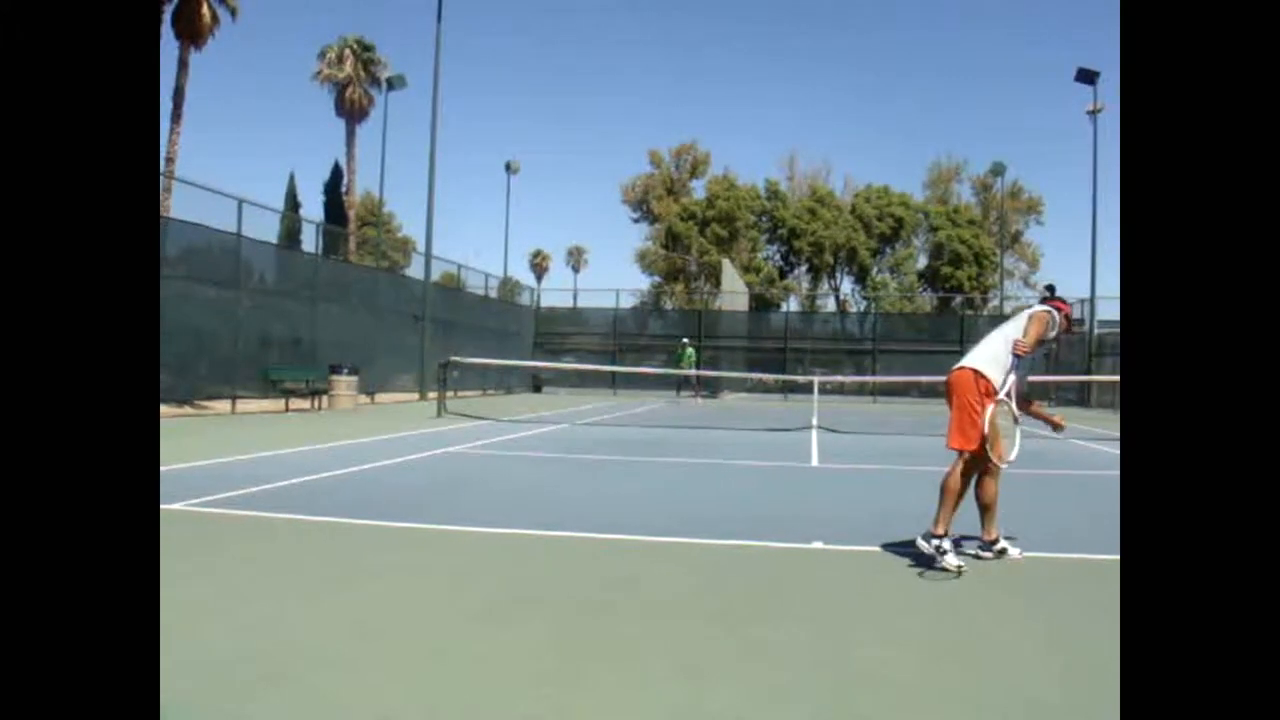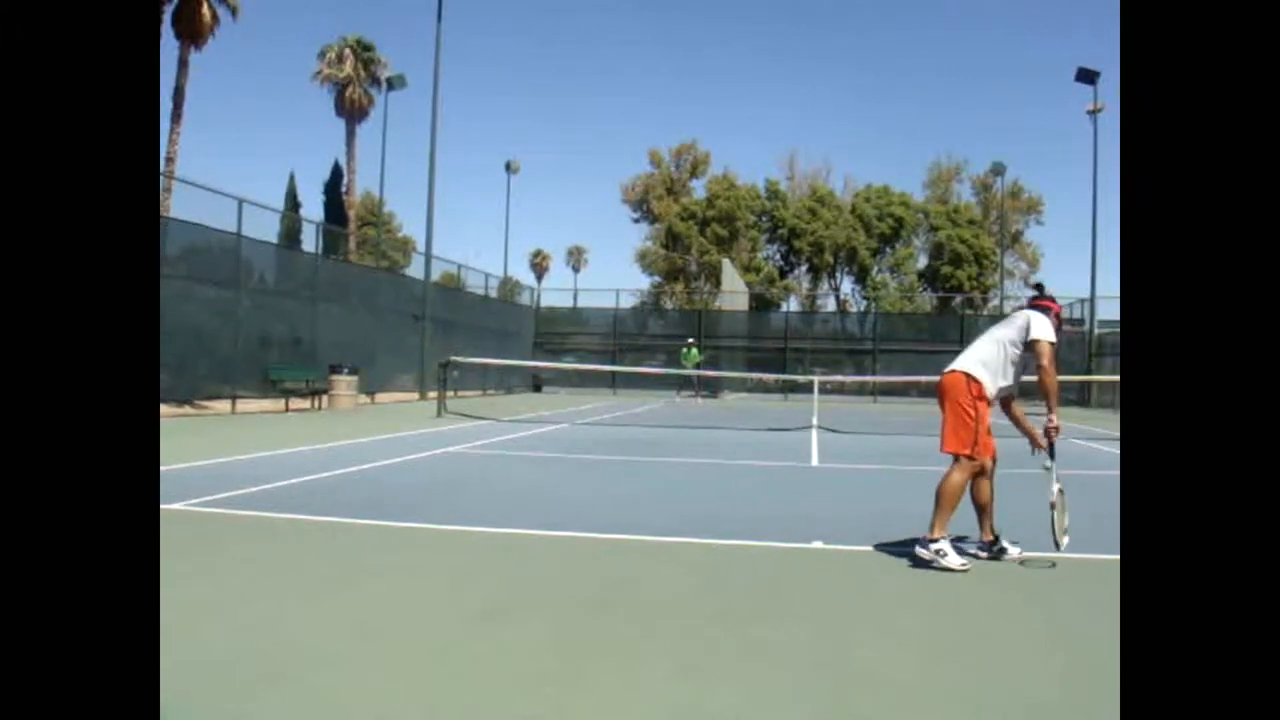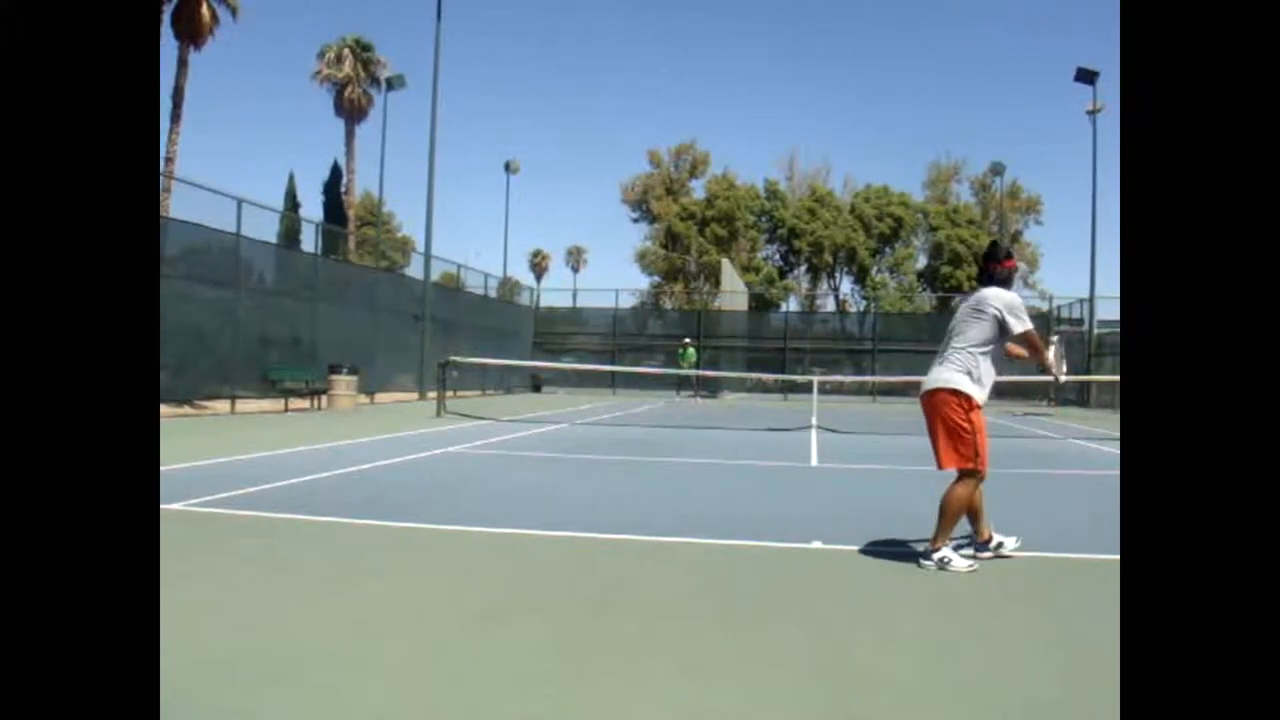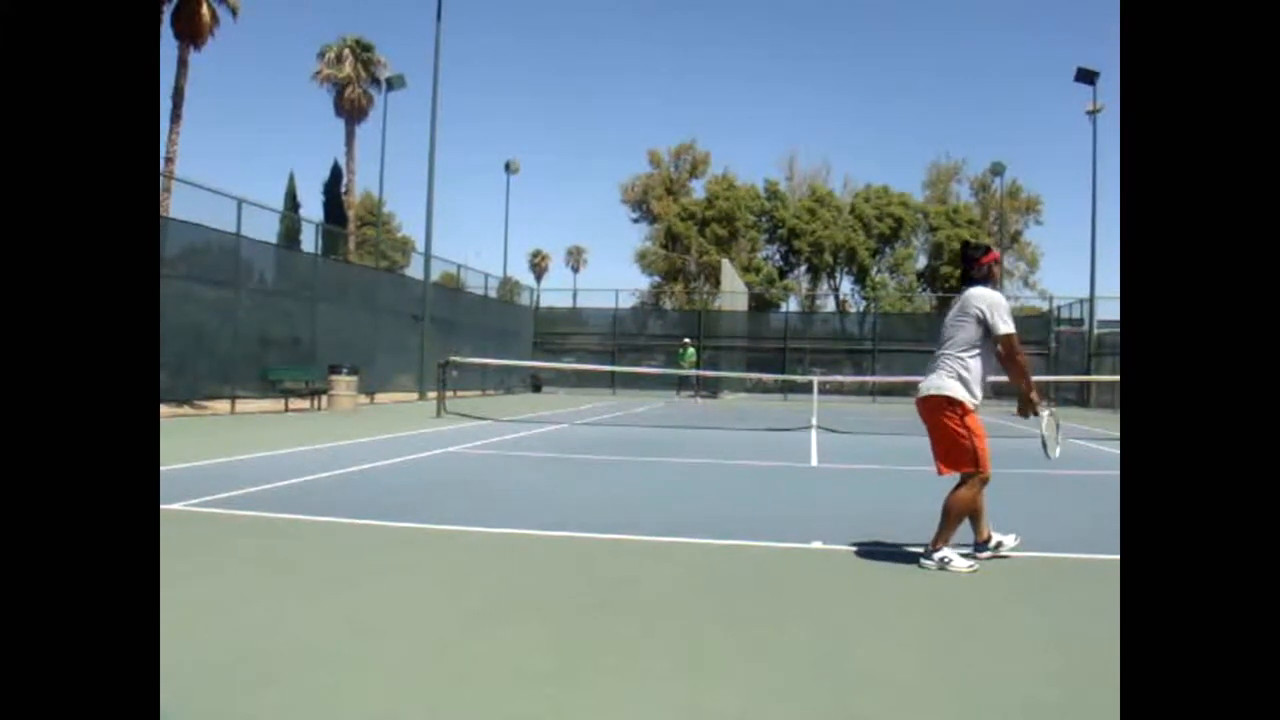
dt=0.5s
person 1, frame 1
left shoulder: (1026, 328)
right shoulder: (1049, 313)
left elbow: (1018, 397)
right elbow: (1039, 321)
left wrist: (1048, 418)
right wrist: (1030, 340)
left hip: (982, 384)
right hip: (974, 378)
left knee: (991, 462)
right knee: (972, 458)
left ankle: (990, 539)
right ankle: (937, 535)
person 1, frame 2
left shoulder: (1015, 337)
right shoulder: (1039, 319)
left elbow: (1008, 400)
right elbow: (1046, 365)
left wrist: (1032, 436)
right wrist: (1052, 414)
left hip: (965, 385)
right hip: (966, 383)
left knee: (985, 464)
right knee: (967, 463)
left ankle: (989, 540)
right ankle: (934, 541)
person 1, frame 3
left shoulder: (975, 301)
right shoulder: (1007, 299)
right elbow: (1035, 346)
left wrist: (1033, 358)
right wrist: (1046, 364)
left hip: (938, 389)
right hip: (956, 392)
left knee: (973, 471)
right knee: (971, 472)
left ankle: (985, 540)
right ankle: (936, 549)
person 1, frame 4
left shoulder: (972, 300)
right shoulder: (990, 298)
left elbow: (1002, 353)
right elbow: (1014, 353)
left wrist: (1023, 391)
right wrist: (1029, 394)
left hip: (942, 396)
right hip: (949, 398)
left knee: (975, 473)
right knee: (976, 474)
left ankle: (984, 539)
right ankle: (936, 550)
